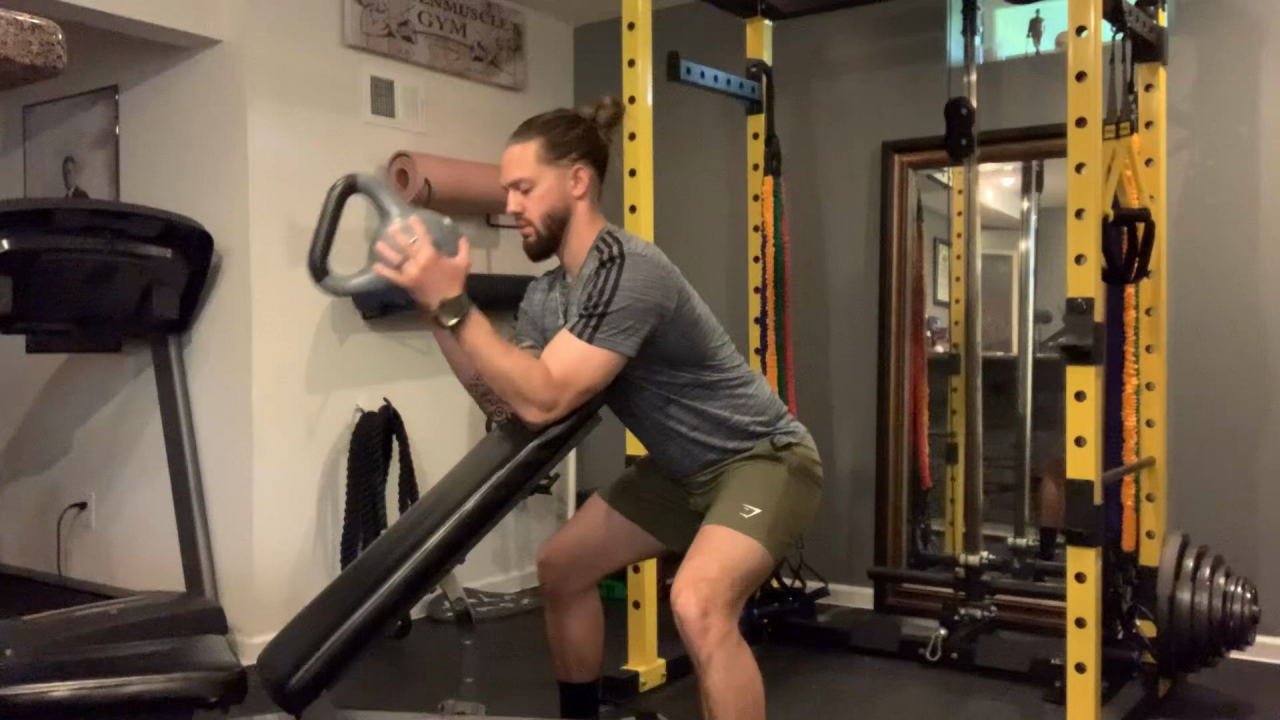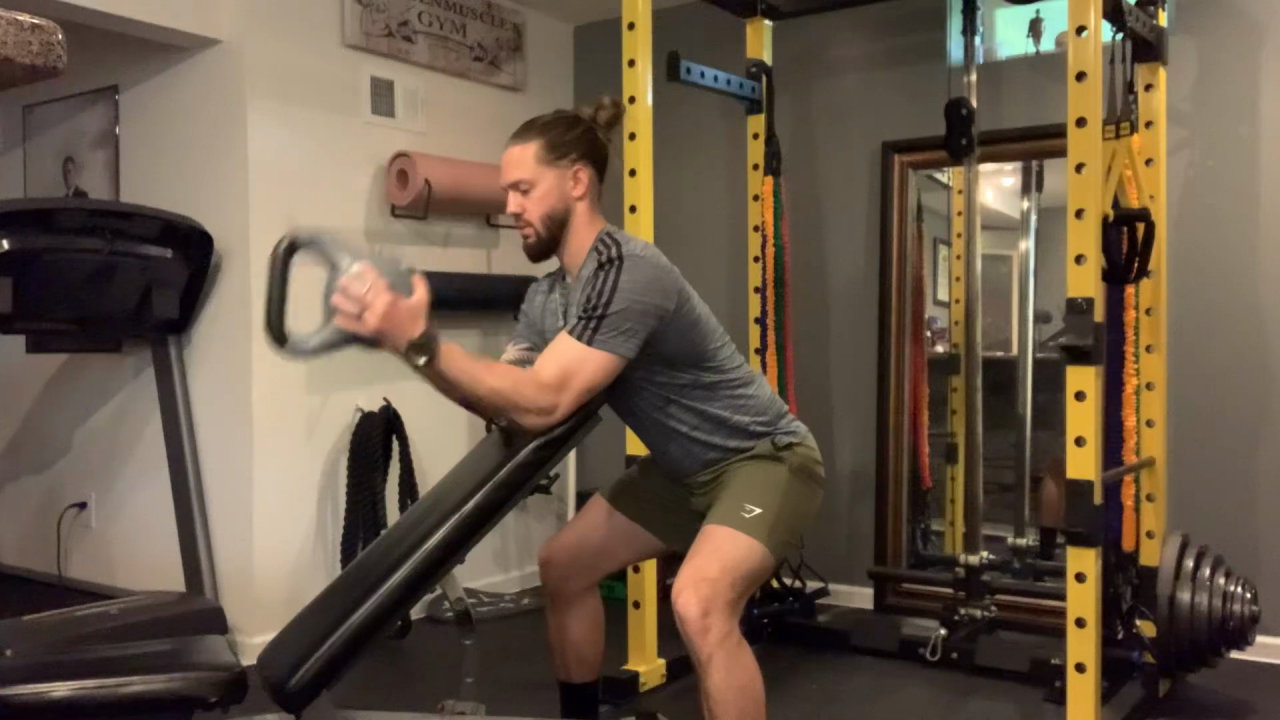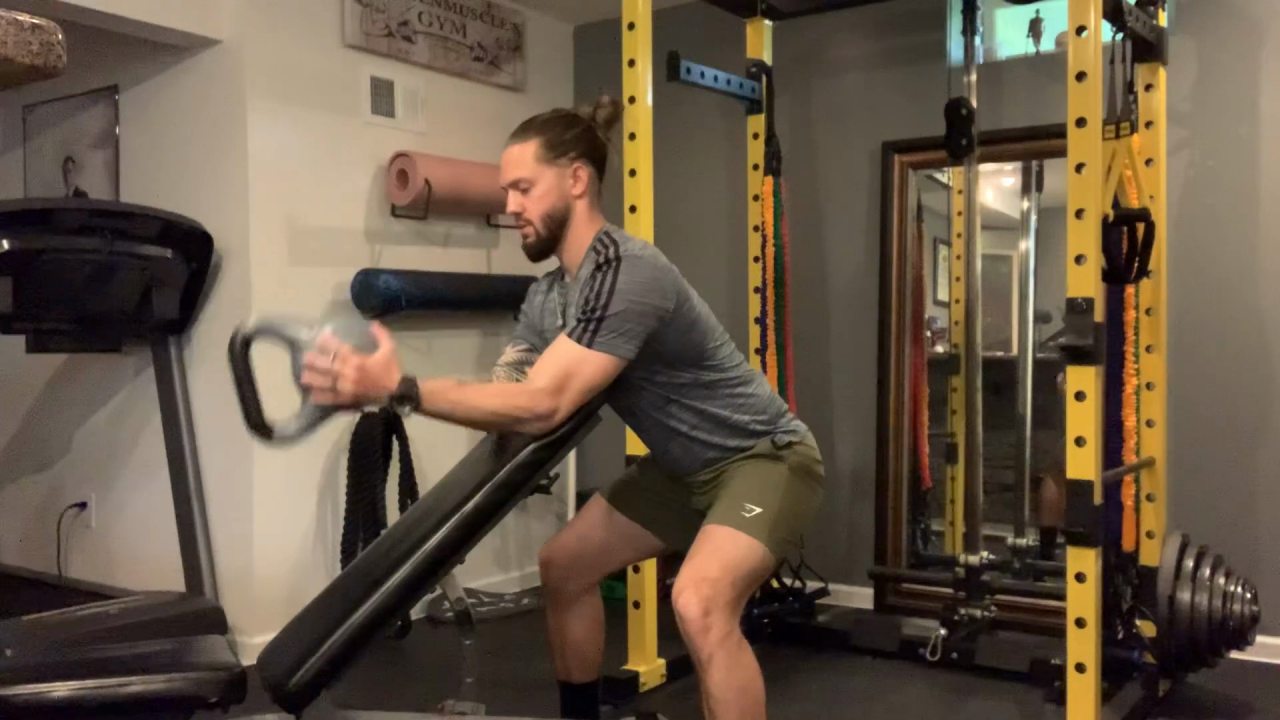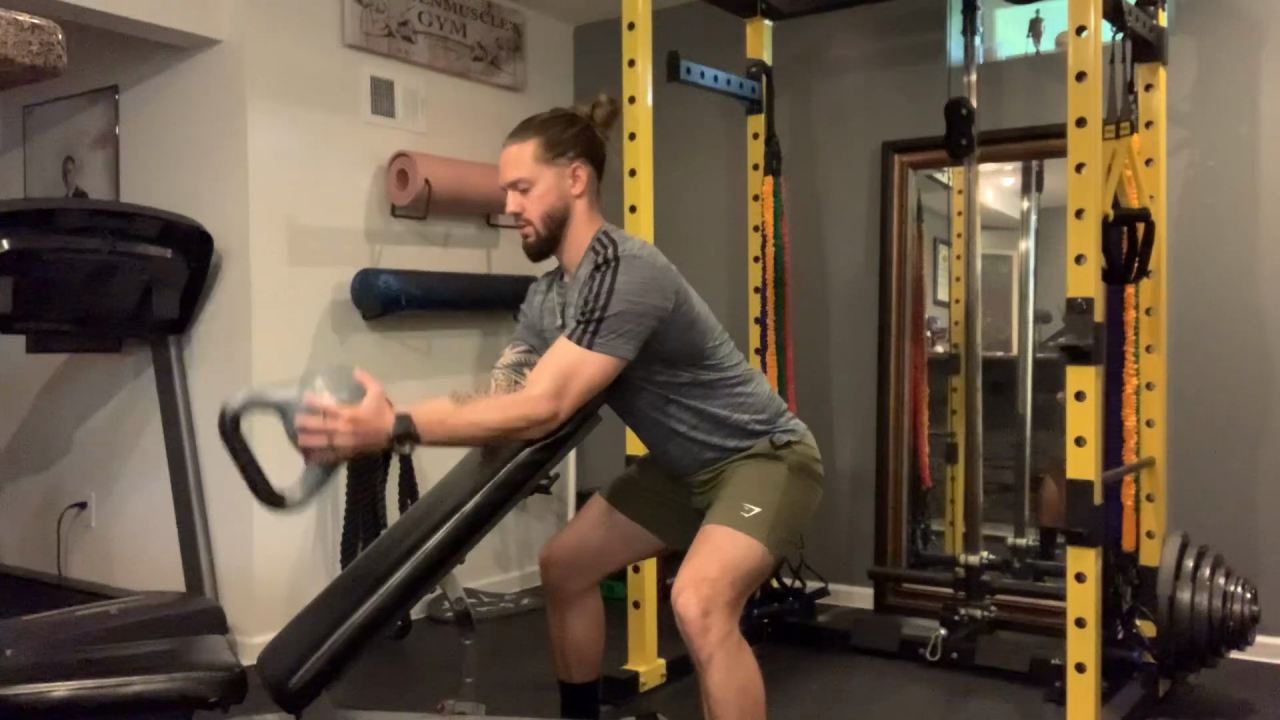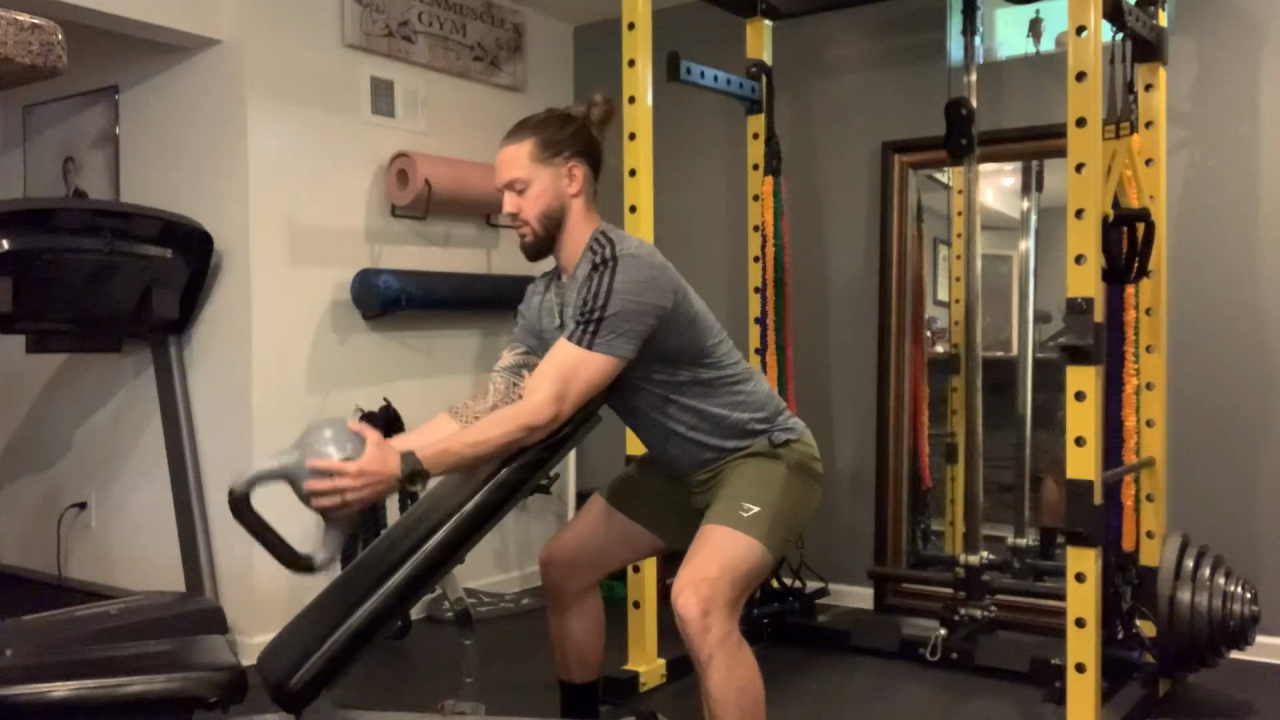
dt=0.2s
person 1, frame 1
left shoulder: (630, 272)
right shoulder: (546, 293)
left elbow: (543, 400)
right elbow: (504, 402)
left wrist: (452, 303)
right wrist: (437, 312)
left hip: (763, 457)
right hip: (682, 465)
left knee: (698, 604)
right knee: (562, 566)
person 1, frame 2
left shoulder: (628, 272)
right shoulder: (547, 296)
left elbow: (542, 404)
right elbow: (504, 401)
left wrist: (418, 341)
right wrist: (411, 339)
left hip: (764, 457)
right hip: (683, 465)
left knee: (699, 604)
right knee: (564, 566)
person 1, frame 3
left shoulder: (627, 272)
right shoulder: (547, 297)
left elbow: (539, 406)
right elbow: (505, 395)
left wrist: (398, 386)
right wrist: (384, 384)
left hip: (763, 456)
right hip: (683, 465)
left knee: (699, 604)
right knee: (563, 566)
person 1, frame 4
left shoulder: (627, 273)
right shoulder: (547, 298)
left elbow: (539, 410)
right elbow: (500, 397)
left wrist: (395, 425)
right wrist: (378, 422)
left hip: (763, 456)
right hip: (682, 464)
left knee: (698, 603)
right knee: (563, 566)
person 1, frame 5
left shoulder: (625, 273)
right shoulder: (544, 299)
left elbow: (539, 414)
right elbow: (496, 404)
left wrist: (402, 466)
right wrist: (389, 449)
left hip: (762, 455)
right hip: (682, 462)
left knee: (698, 603)
right knee: (563, 566)
